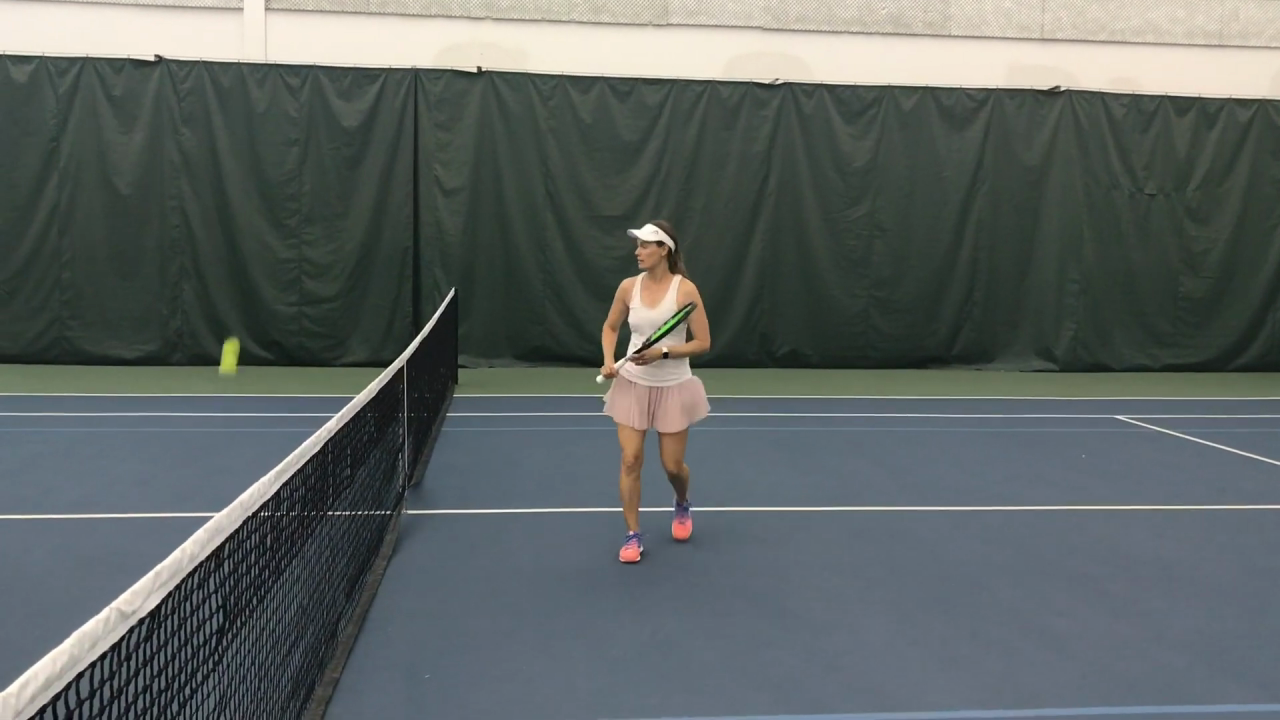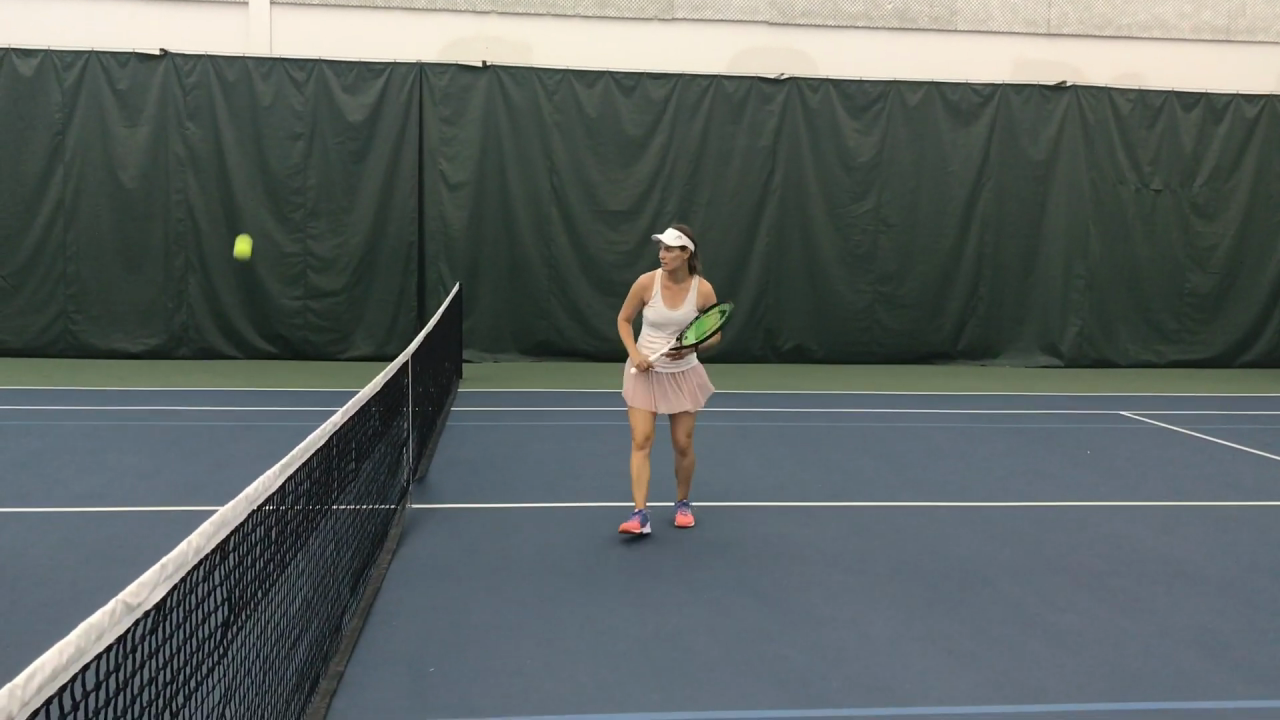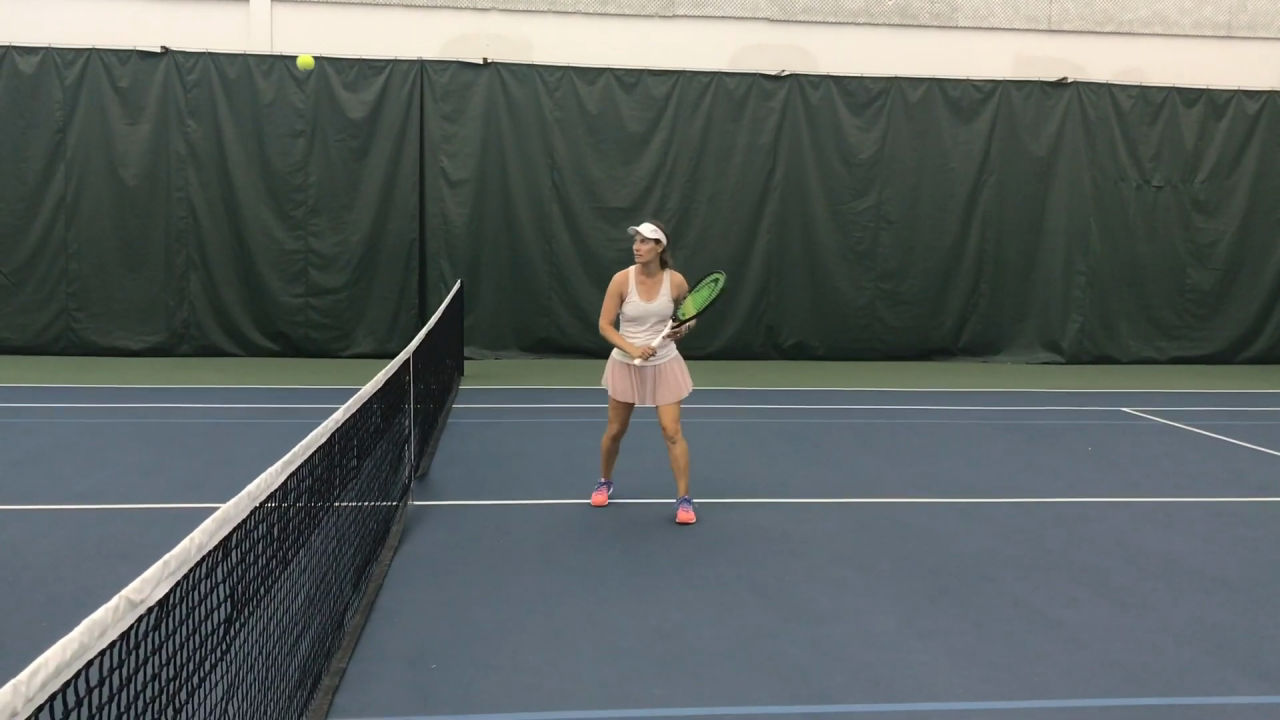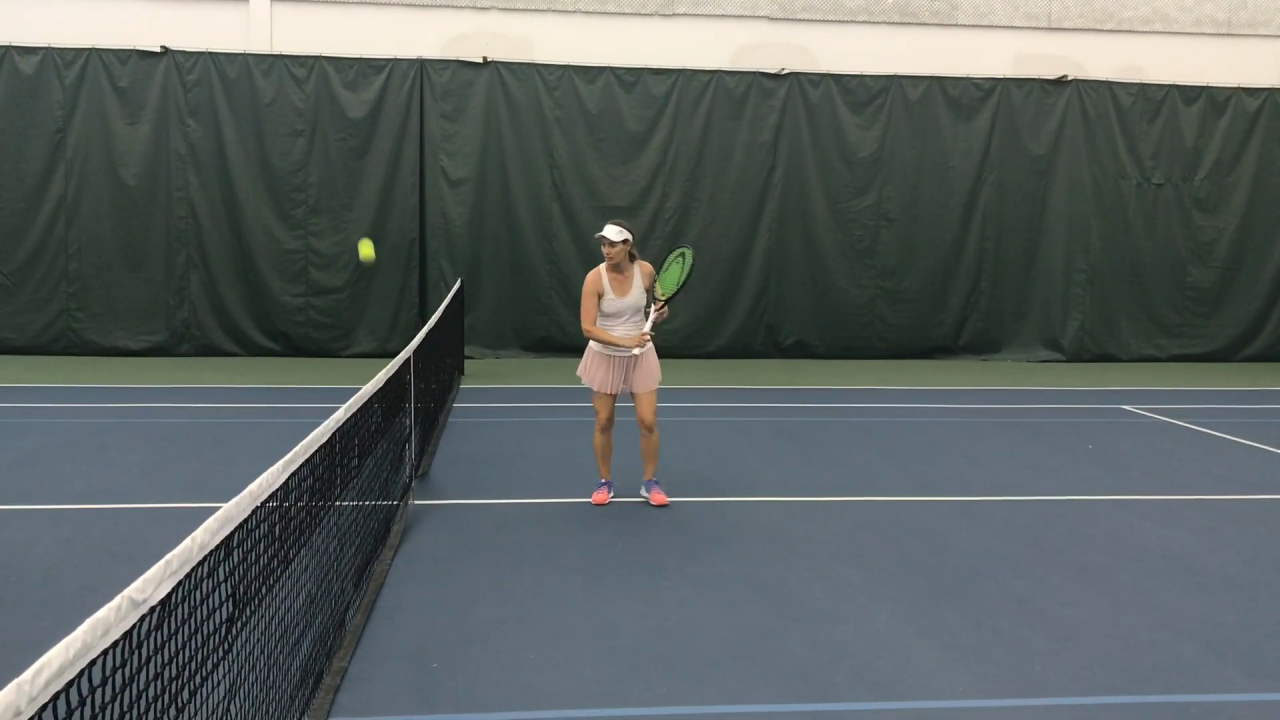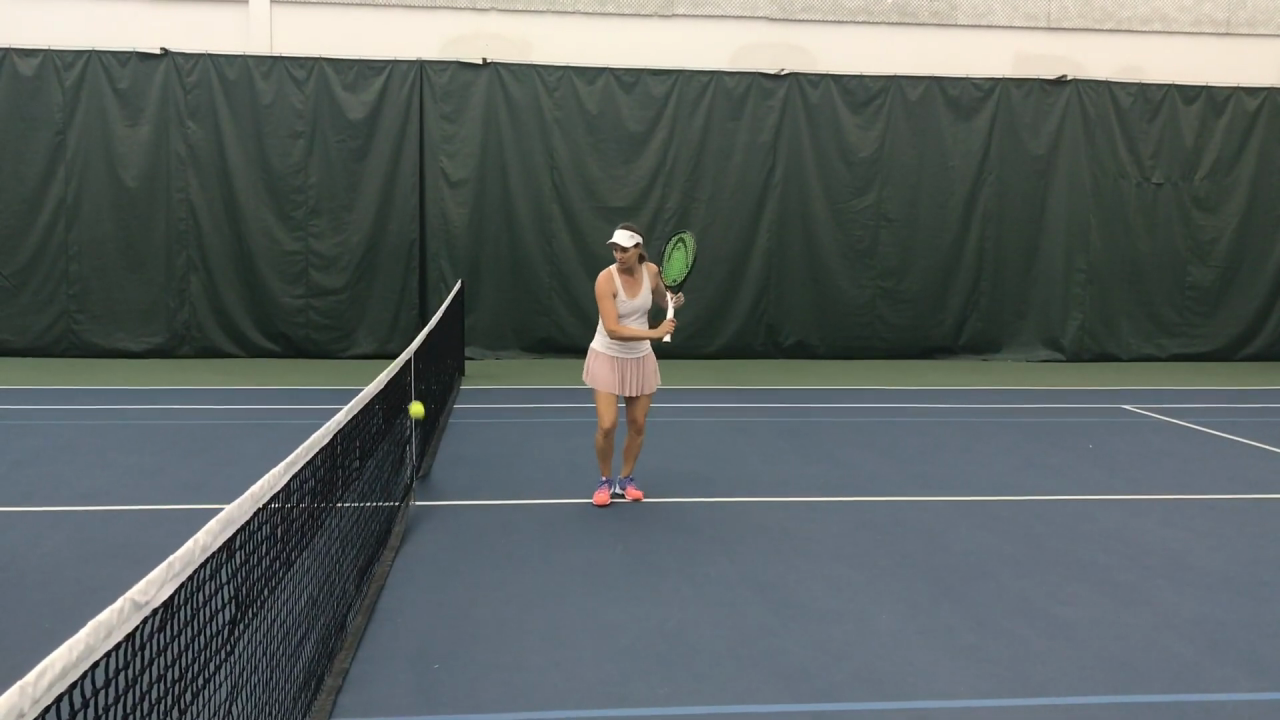
dt=0.4s
person 1, frame 1
left shoulder: (686, 290)
right shoulder: (628, 287)
left elbow: (703, 343)
right elbow: (610, 328)
left wrist: (663, 353)
right wrist: (609, 361)
left hip: (673, 389)
right hip: (632, 385)
left knee: (673, 466)
right knee: (630, 462)
left ankle: (682, 506)
right ankle: (634, 535)
person 1, frame 2
left shoulder: (703, 290)
right shoulder: (646, 282)
left elbow: (714, 335)
right elbow: (624, 320)
left wrist: (692, 347)
right wrist: (635, 354)
left hip: (682, 374)
right hip: (646, 373)
left knee: (683, 445)
right knee: (641, 442)
left ankle: (683, 503)
right ankle: (640, 514)
person 1, frame 3
left shoulder: (676, 281)
right shoulder: (621, 280)
left elbow: (690, 317)
right elbow: (605, 325)
left wrist: (682, 329)
right wrist: (632, 349)
left hip: (664, 365)
right hip: (626, 364)
left knee: (673, 432)
right knee: (615, 430)
left ankle: (684, 499)
right ankle: (604, 481)
person 1, frame 4
left shoulder: (646, 270)
right shoulder: (594, 279)
right elbow: (588, 328)
left wrist: (660, 311)
right wrist: (625, 342)
left hip: (641, 356)
right hip: (604, 356)
left knee: (648, 422)
right knee: (604, 423)
left ankle: (650, 482)
right ankle: (605, 482)
person 1, frame 5
left shoulder: (651, 271)
right shoulder: (606, 279)
left elbow: (662, 300)
right elbow: (613, 330)
left wrist: (674, 301)
right wrist: (655, 333)
left hip: (640, 358)
right hip: (607, 358)
left knee: (637, 425)
right knee: (607, 426)
left ankle: (625, 479)
right ankle: (605, 480)
